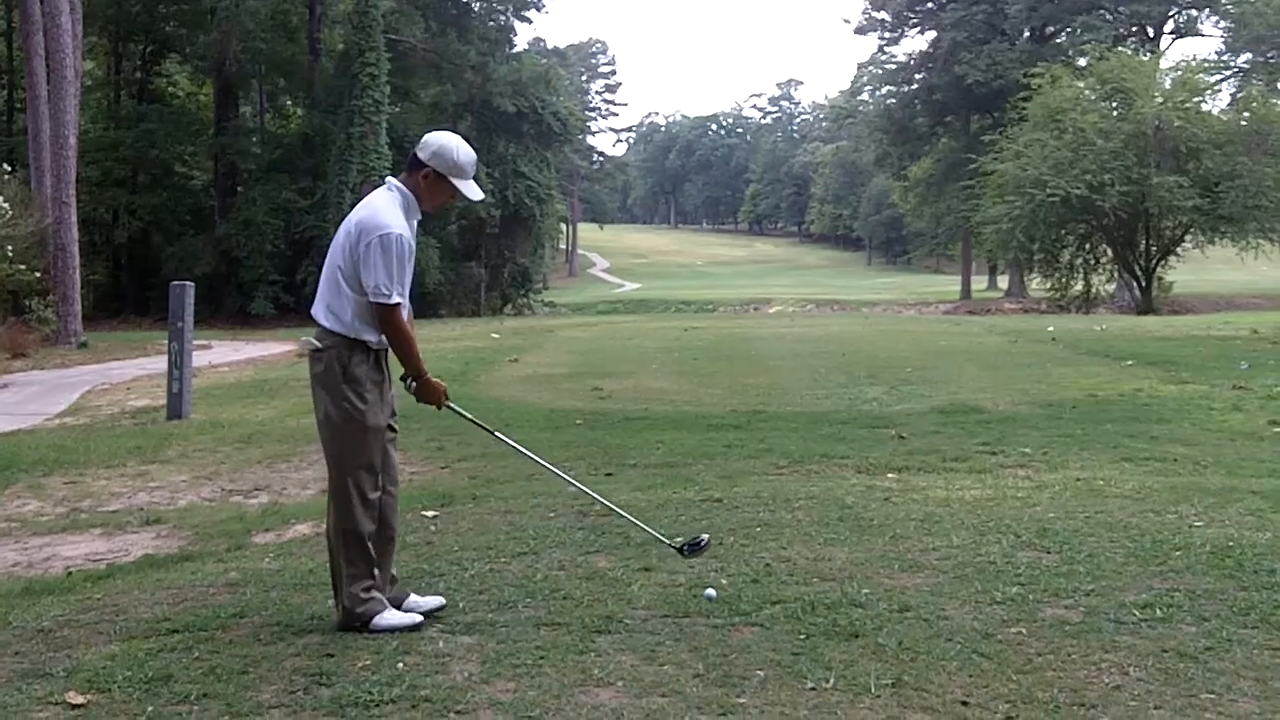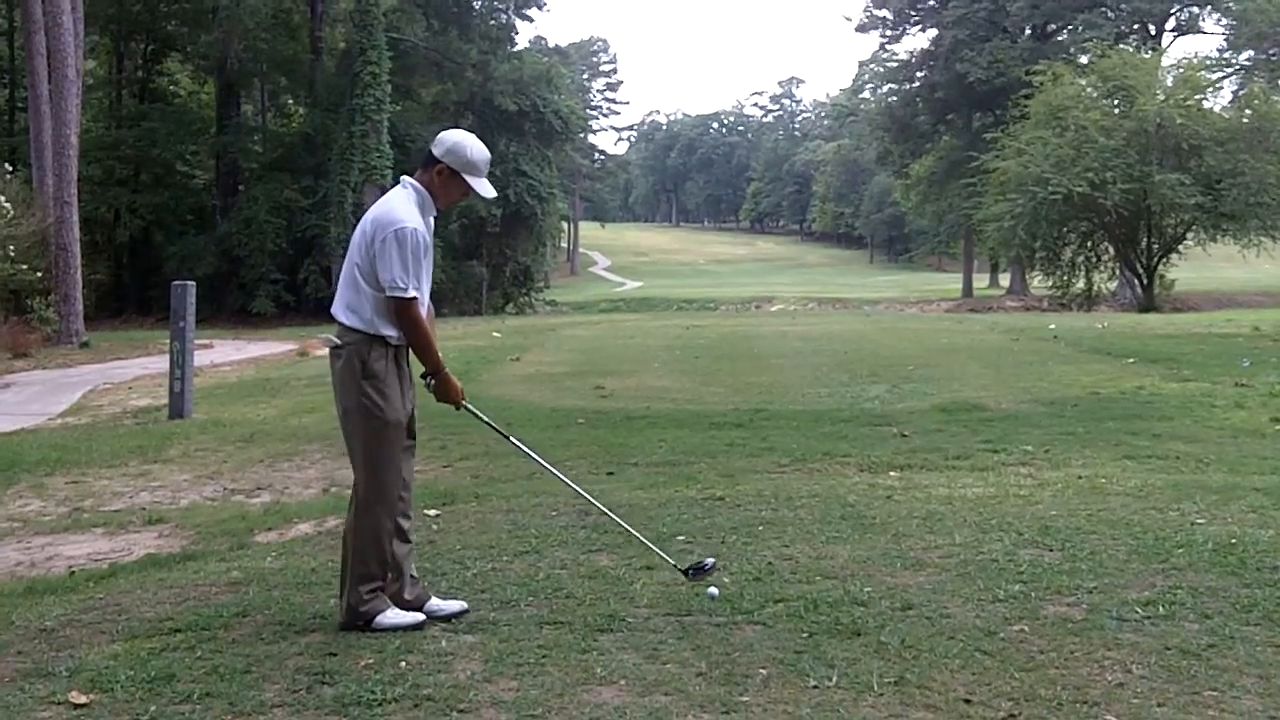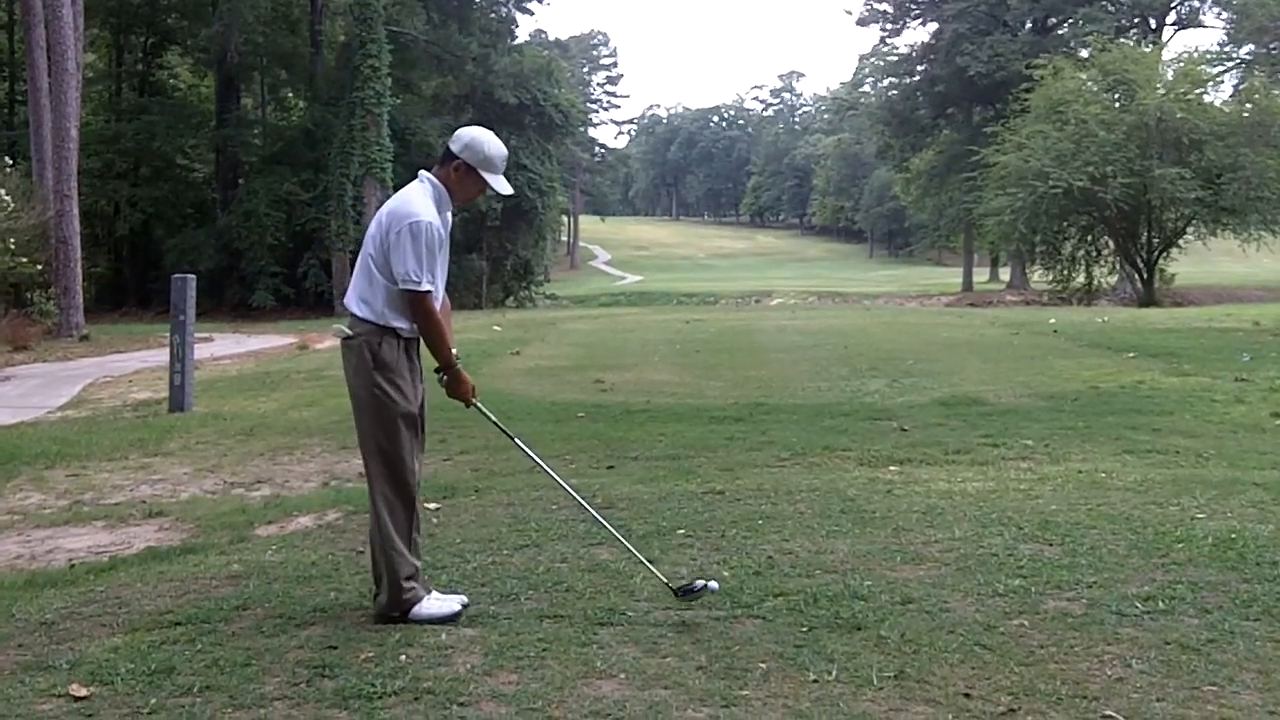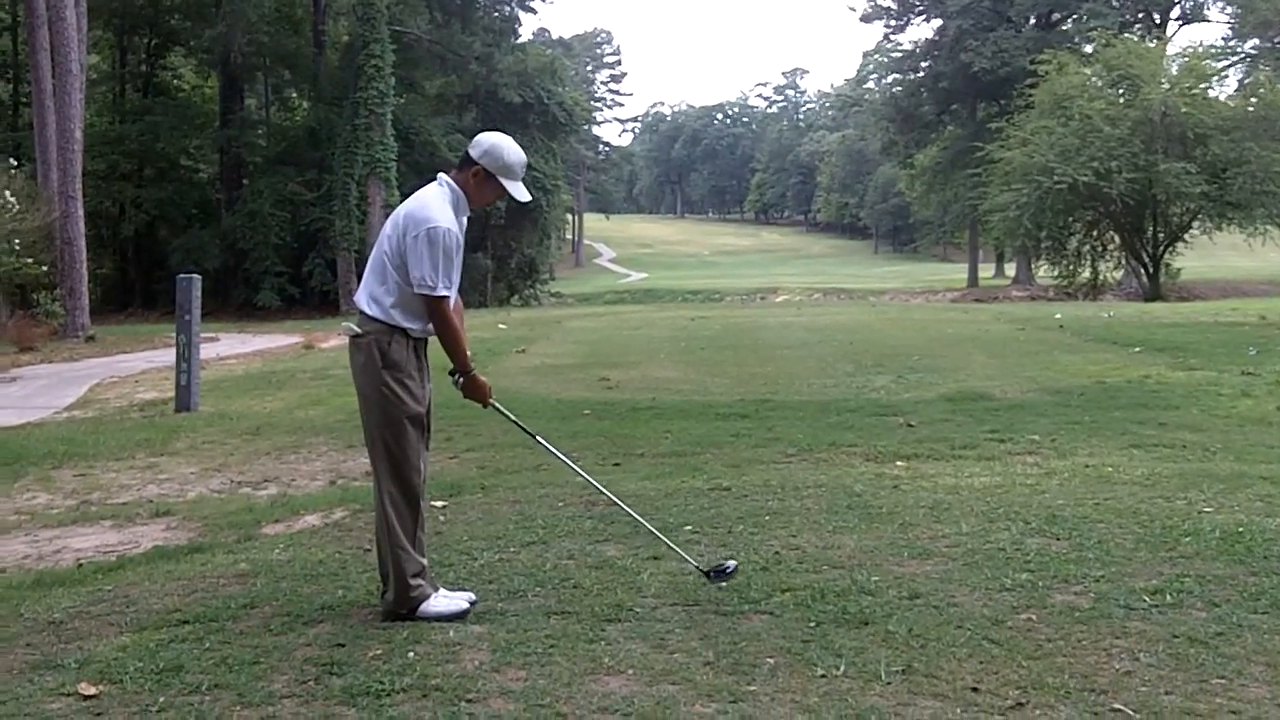
dt=0.4s
person 1, frame 1
left shoulder: (393, 209)
right shoulder: (388, 227)
right elbow: (389, 316)
left wrist: (416, 370)
right wrist: (422, 378)
left hip: (366, 358)
right hip: (348, 360)
left knee: (381, 482)
right knee: (356, 486)
left ankle: (382, 589)
right ankle: (359, 603)
person 1, frame 2
left shoulder: (415, 212)
right shoulder: (402, 222)
left elbow: (420, 300)
right elbow: (405, 311)
left wrist: (436, 363)
right wrist: (441, 374)
left hip: (387, 356)
right hip: (369, 356)
left knee: (396, 482)
right knee: (377, 483)
left ankle: (402, 591)
right ankle: (363, 602)
person 1, frame 3
left shoulder: (433, 207)
right shoulder: (418, 215)
left elbow: (437, 293)
right elbow: (420, 304)
left wrist: (450, 357)
right wrist: (452, 369)
left hip: (397, 346)
right hip: (380, 347)
left knee: (403, 474)
right knee: (394, 476)
left ankle: (408, 584)
right ankle: (398, 595)
person 1, frame 4
left shoulder: (445, 206)
right shoulder: (436, 221)
left elbow: (449, 297)
right elbow: (437, 309)
left wrist: (465, 358)
right wrist: (468, 373)
left hip: (403, 344)
right hip: (387, 346)
left knee: (410, 472)
right knee: (400, 474)
left ankle: (414, 581)
right ankle: (405, 593)
